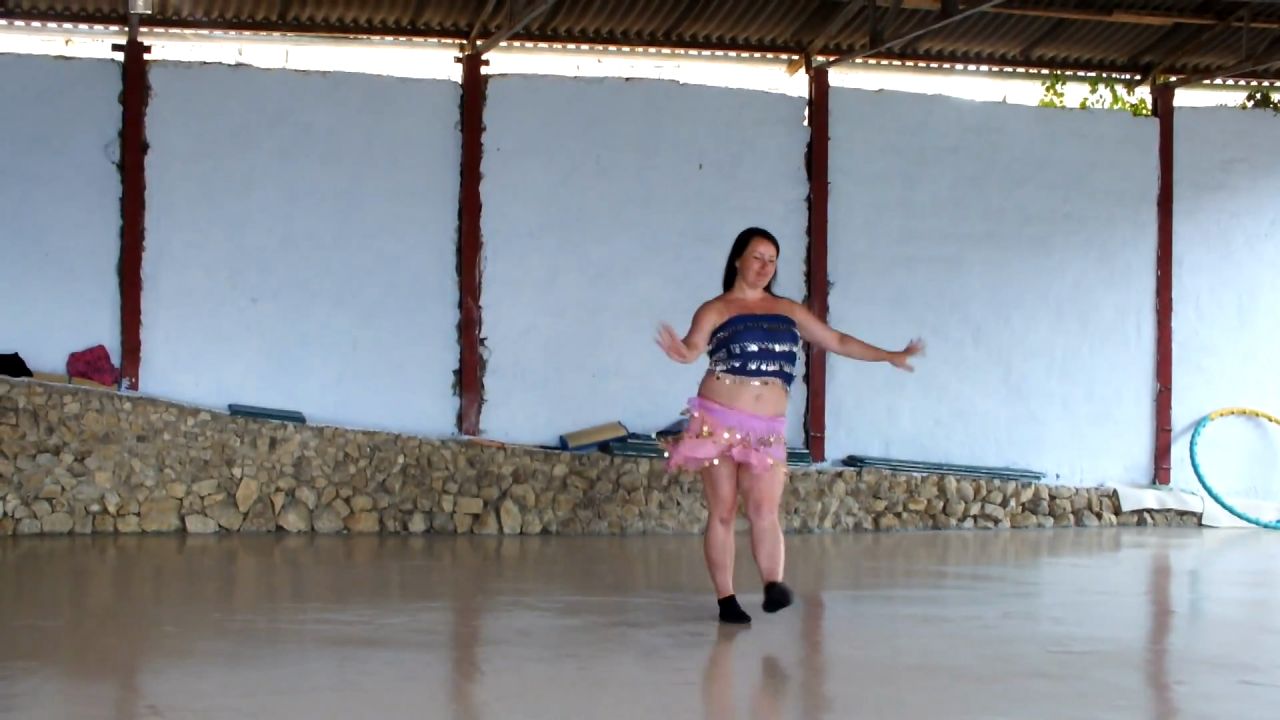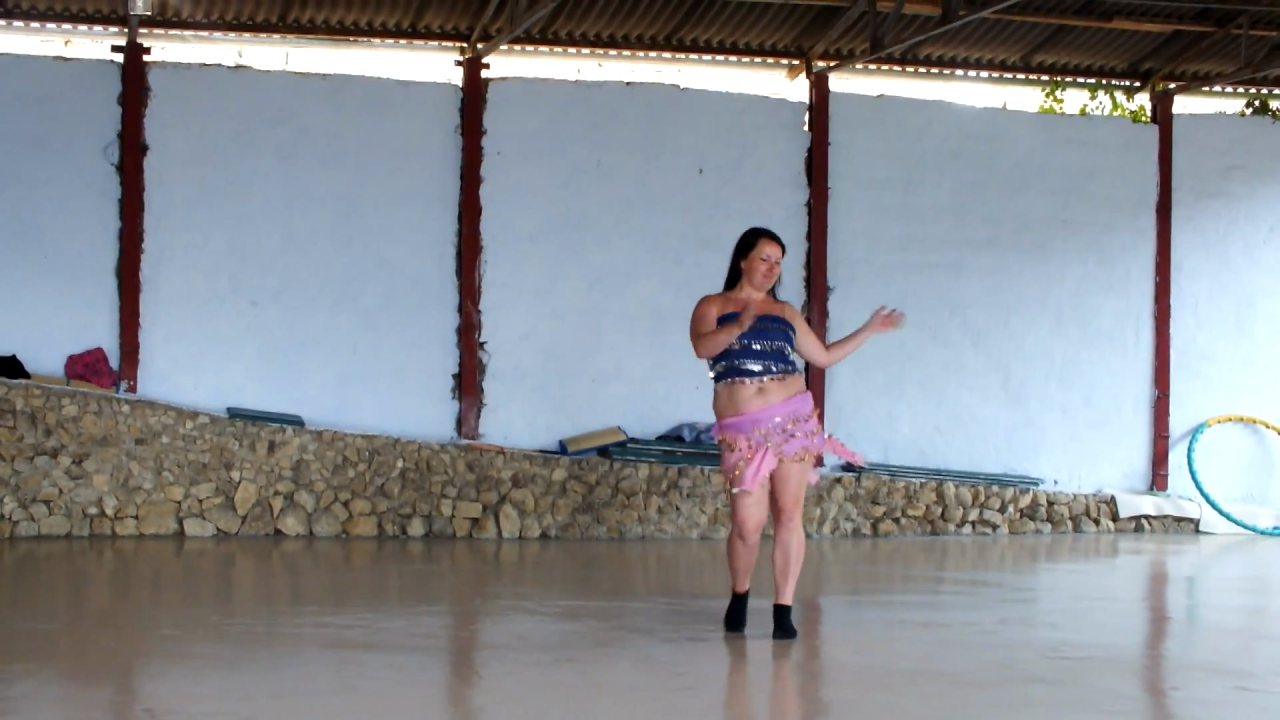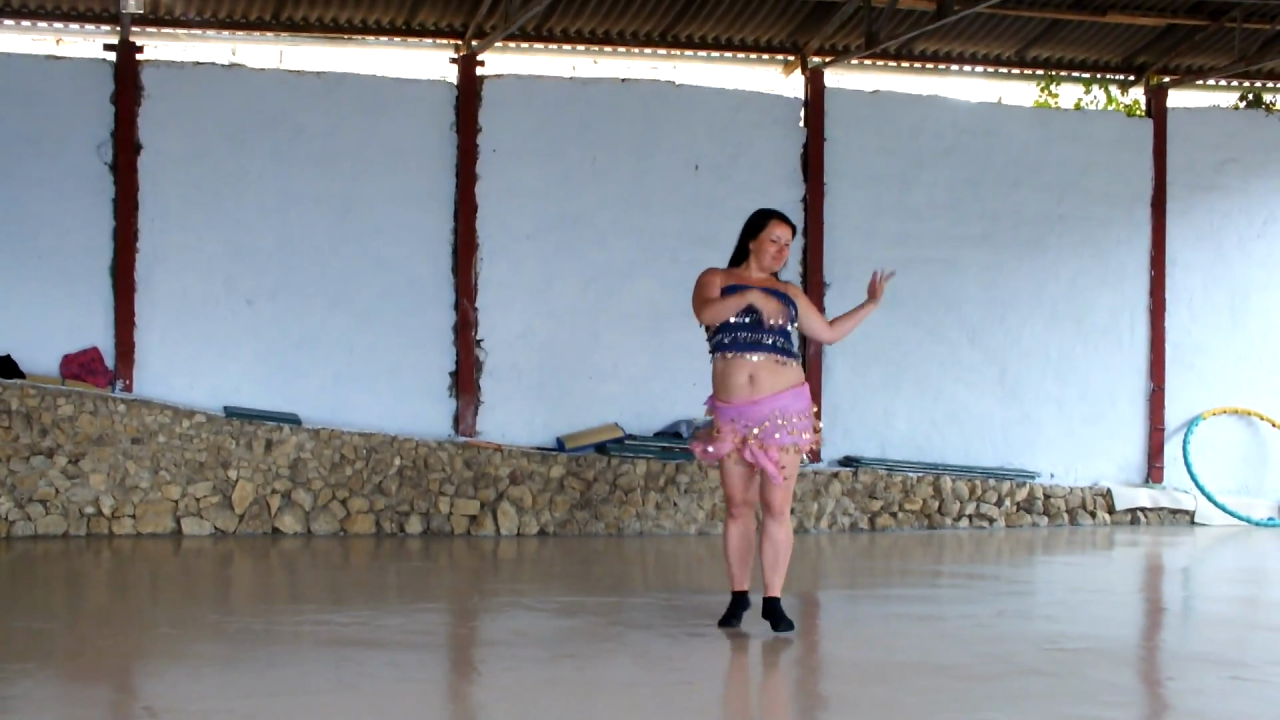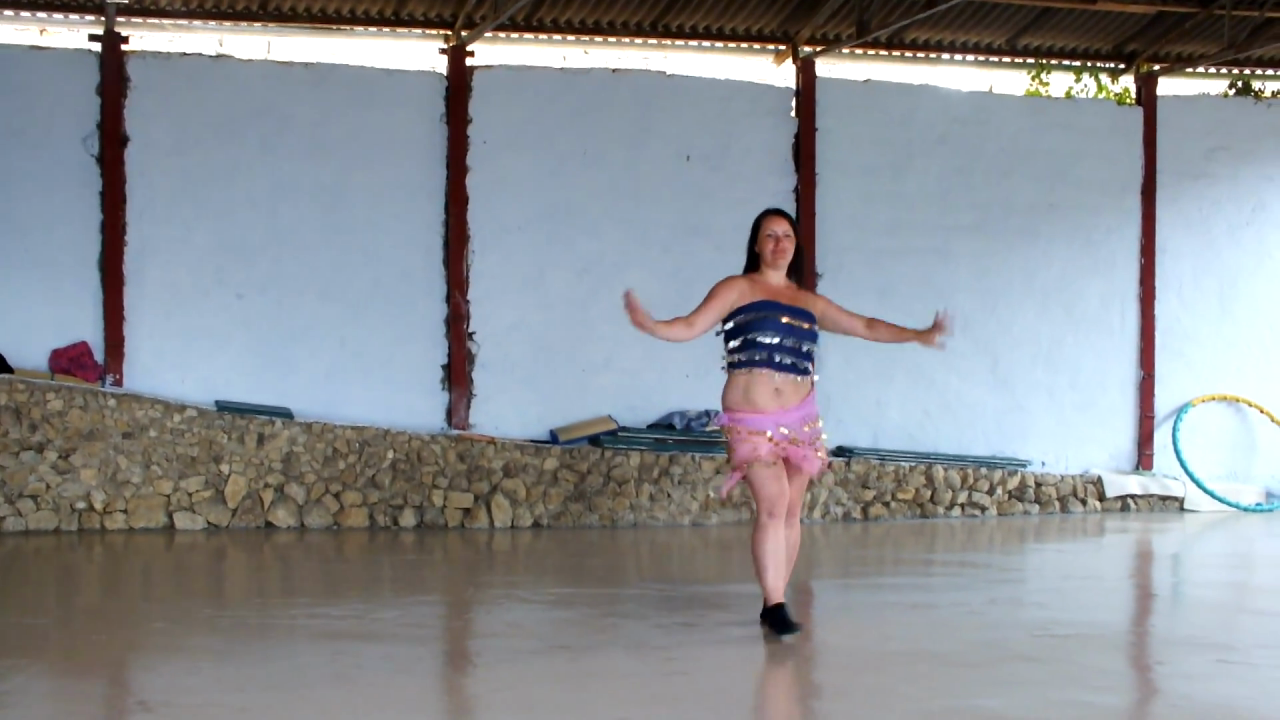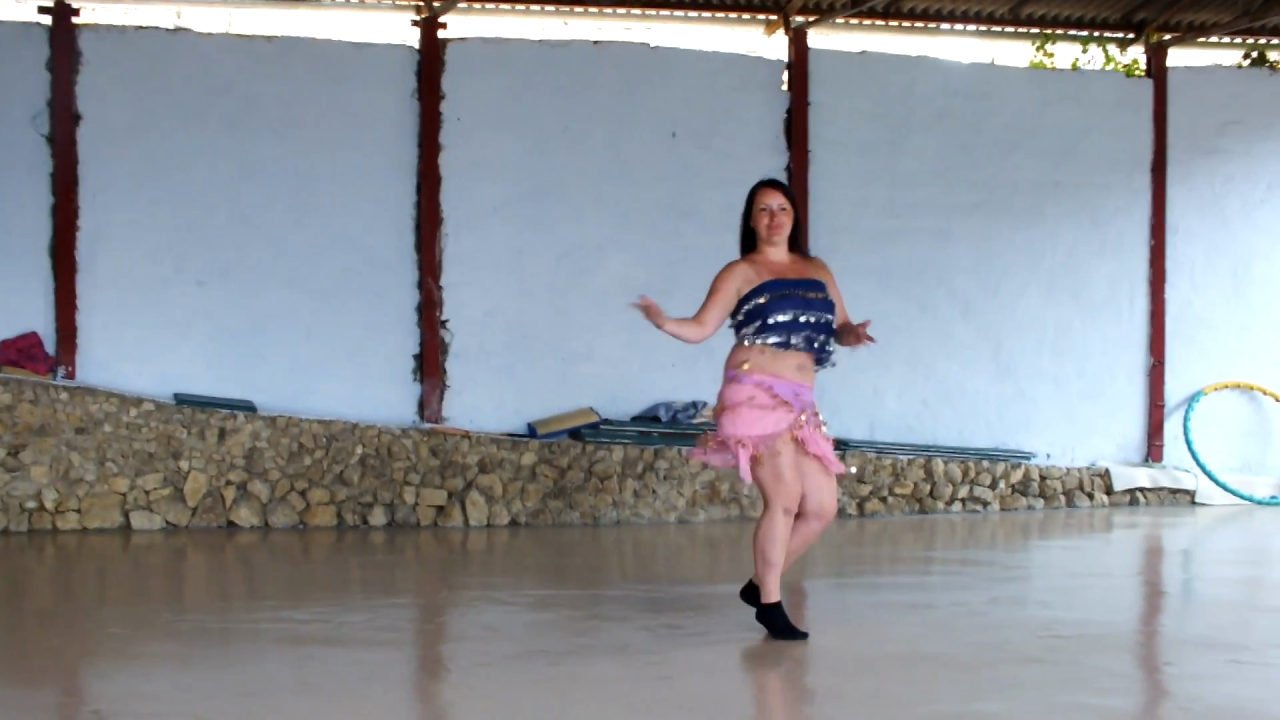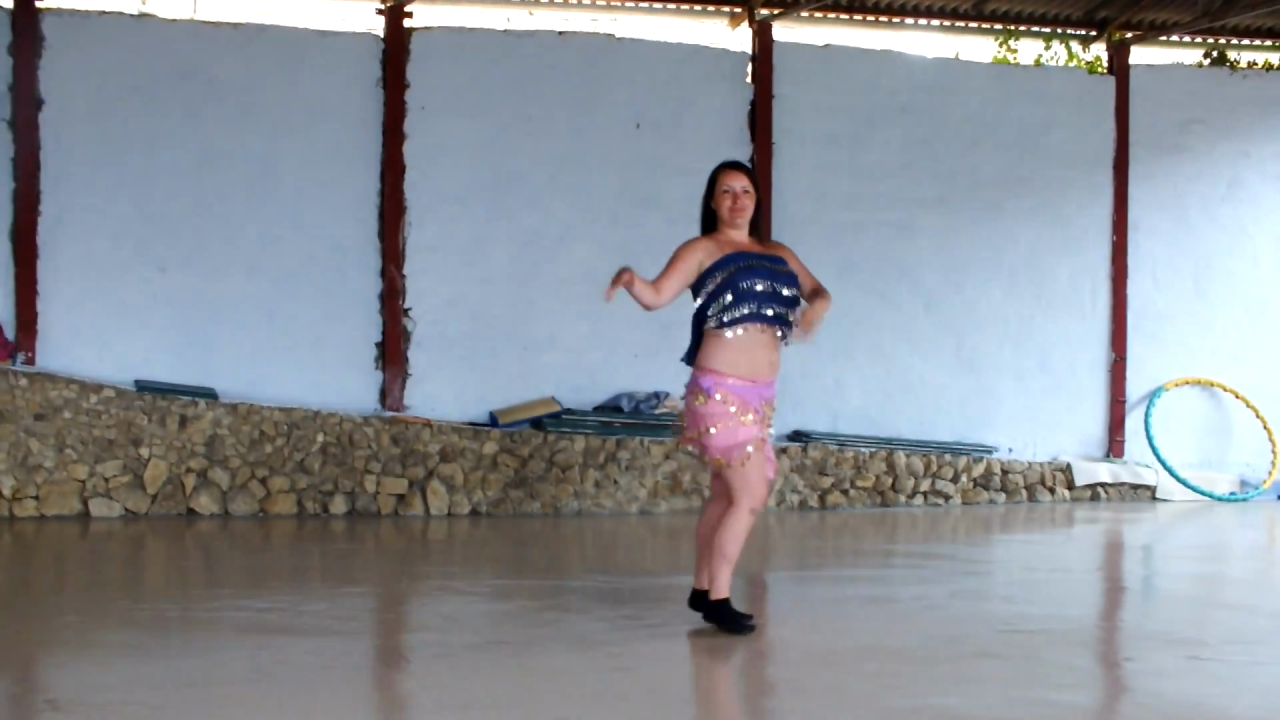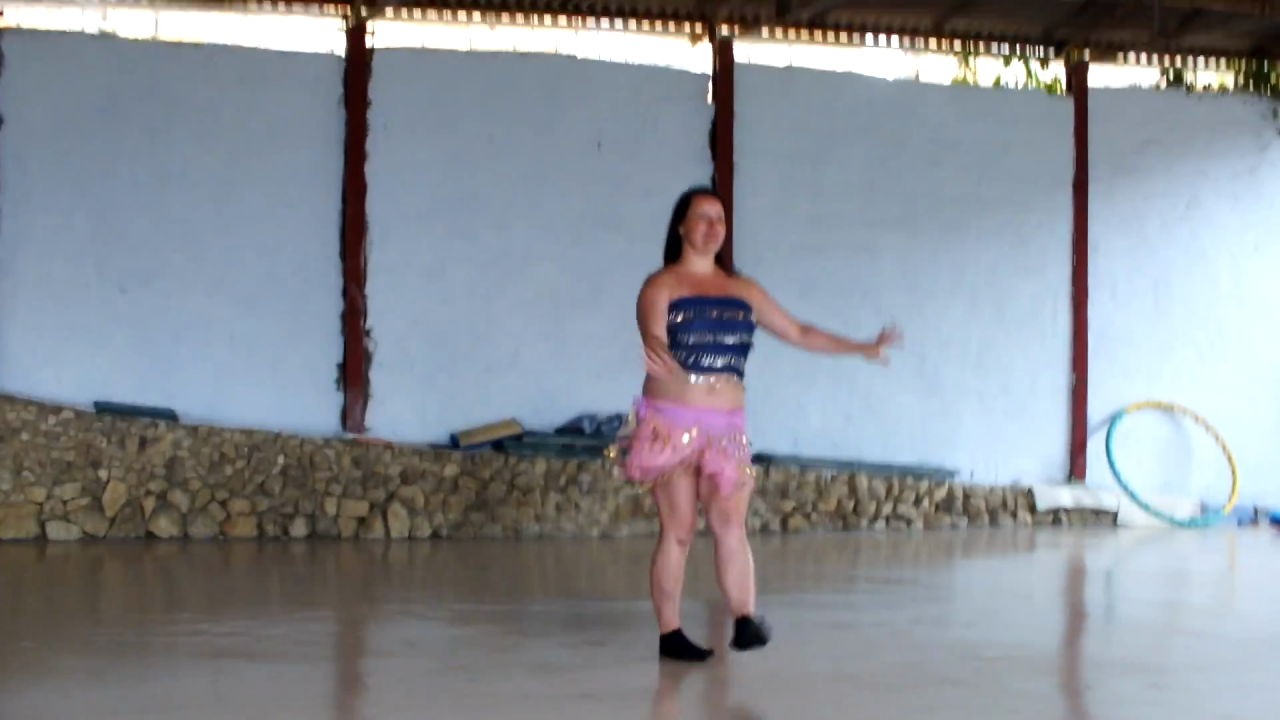
dt=0.4s
person 1, frame 1
left shoulder: (788, 310)
right shoulder: (715, 310)
left elbow: (837, 341)
right elbow: (692, 348)
left wrist: (889, 356)
right wrist: (677, 350)
left hip: (767, 429)
right hip: (718, 419)
left knee: (765, 510)
right knee: (722, 513)
left ankle: (774, 587)
right ankle: (726, 600)
person 1, frame 2
left shoulder: (785, 312)
right shoulder: (712, 307)
left elbow: (823, 357)
right elbow: (702, 346)
left wrist: (868, 330)
right wrist: (738, 327)
left hip: (792, 419)
right hip: (742, 431)
left knee: (789, 515)
right knee: (747, 526)
left ankle: (783, 609)
right ankle: (739, 595)
person 1, frame 3
left shoulder: (788, 292)
right shoulder: (715, 279)
left elbow: (828, 333)
right elbow: (706, 314)
left wrist: (870, 303)
right wrist: (749, 297)
left hip: (785, 409)
right hip: (733, 413)
left knee: (777, 508)
right knee: (739, 507)
left ankle: (773, 602)
right ankle: (739, 595)
person 1, frame 4
left shoulder: (808, 300)
right shoulder: (734, 290)
left elbow: (864, 327)
right elbow: (688, 329)
left wrist: (920, 335)
right wrist: (647, 323)
left hip: (796, 418)
right hip: (749, 424)
left knee: (791, 513)
right knee: (771, 508)
left ankle: (772, 604)
right ankle: (776, 607)
person 1, frame 5
left shoulder: (818, 271)
right shoulder: (740, 272)
left elbow: (841, 327)
right elbow: (699, 328)
left wrist: (854, 335)
right wrist: (661, 320)
left hip: (798, 405)
right hip: (754, 392)
left knee: (822, 508)
right knee: (785, 501)
left ankle: (760, 584)
right ankle: (770, 604)
person 1, frame 6
left shoulder: (778, 253)
right shoulder: (703, 249)
left elbow: (817, 293)
right elbow: (656, 295)
left wrist: (813, 308)
right wrist: (628, 280)
left hip: (758, 393)
right hip: (723, 389)
left knee: (728, 496)
right knee: (749, 498)
left ankle: (703, 590)
right ankle: (717, 600)
person 1, frame 7
left shoulder: (743, 289)
right shoulder: (661, 285)
left elbow: (798, 332)
right elbow: (654, 342)
left wrist: (862, 348)
right wrist: (659, 365)
left hip: (725, 426)
right hip: (669, 423)
left knee: (729, 524)
right knee: (678, 531)
left ankle: (744, 619)
right ankle: (669, 634)
